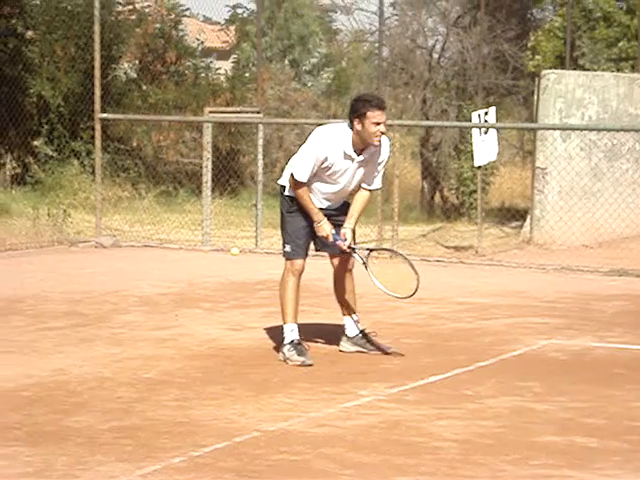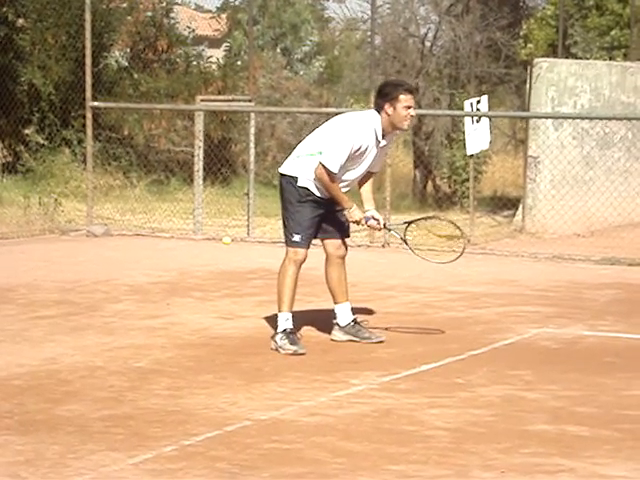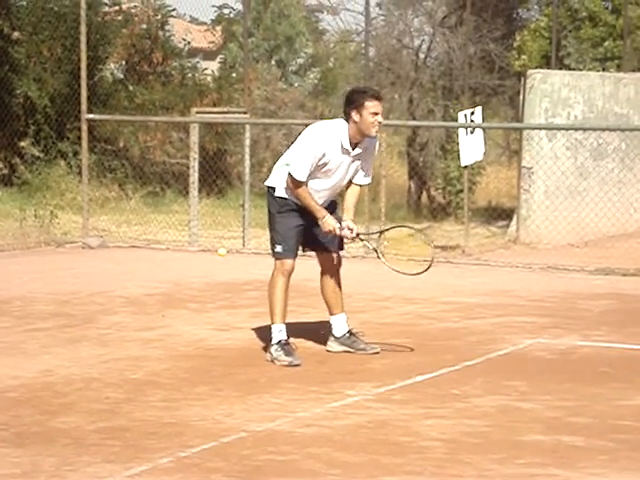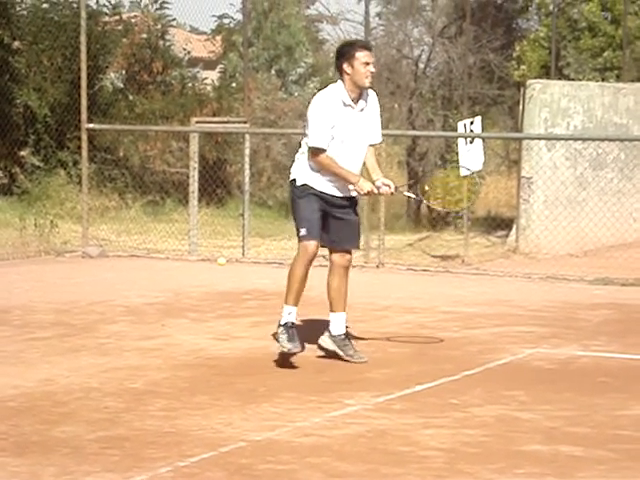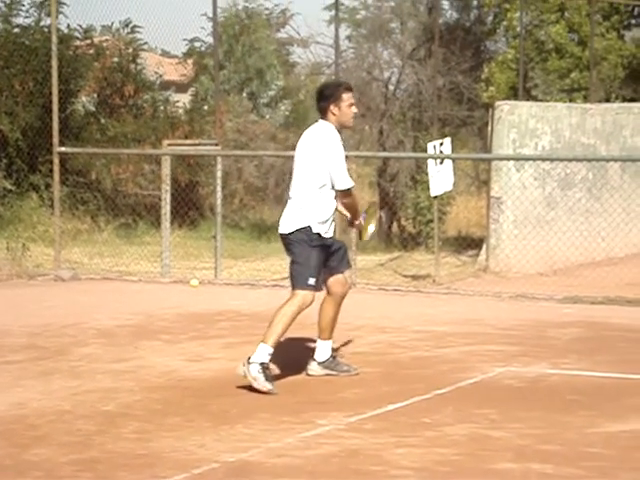
dt=1s
person 1, frame 1
left shoulder: (381, 147)
right shoulder: (325, 140)
left elbow: (366, 188)
right elbow: (297, 182)
left wrist: (349, 225)
right wrist: (318, 220)
left hip: (336, 202)
right hip: (298, 197)
left knee: (344, 264)
right knee: (295, 265)
left ankle: (352, 334)
right ankle: (290, 340)
person 1, frame 2
left shoulder: (387, 134)
right shoulder: (355, 128)
left elbow: (367, 171)
right elbow: (322, 172)
left wrist: (369, 207)
right wrist: (349, 207)
left hip: (330, 188)
right hip: (302, 182)
left knee: (338, 251)
right knee: (297, 253)
left ankle: (344, 322)
right ankle: (283, 330)
person 1, frame 3
left shoulder: (370, 143)
right shoulder: (320, 137)
left elbow: (355, 182)
right elbow: (294, 183)
left wrist: (347, 218)
right wrist: (322, 217)
left hip: (323, 200)
right hip: (286, 196)
left knee: (332, 262)
right knee: (285, 264)
left ankle: (340, 333)
right ankle: (278, 341)
person 1, frame 4
left shoulder: (371, 100)
right shoulder: (325, 102)
right elbow: (317, 155)
left wrist: (377, 176)
right wrist: (357, 181)
left hip: (343, 193)
right hip: (310, 185)
left knee: (342, 261)
right knee: (308, 249)
left ankle: (335, 334)
right ankle: (287, 323)
person 1, frame 5
left shoulder: (315, 135)
right shoulder: (328, 142)
right elbow: (344, 193)
left wrist: (345, 214)
right wrist: (355, 217)
left hip: (319, 228)
right hip: (303, 228)
left knee: (339, 286)
right knee: (301, 296)
left ankle: (322, 357)
right ankle: (257, 362)
